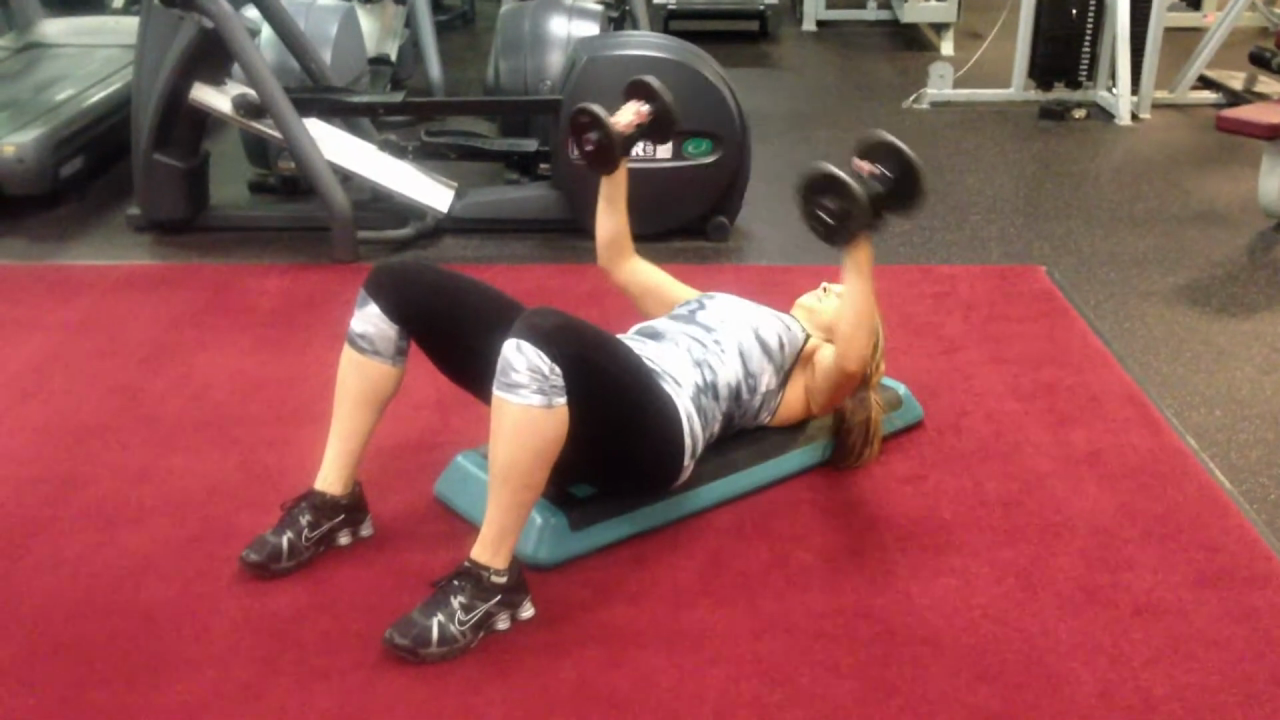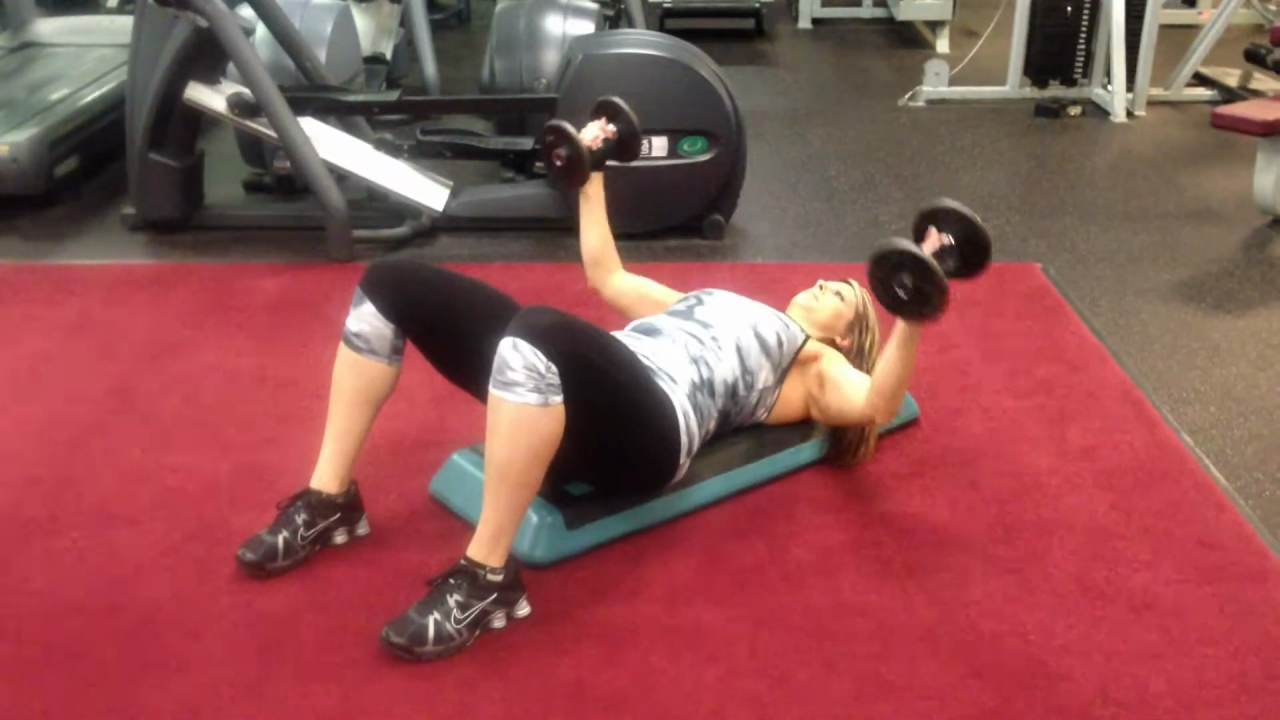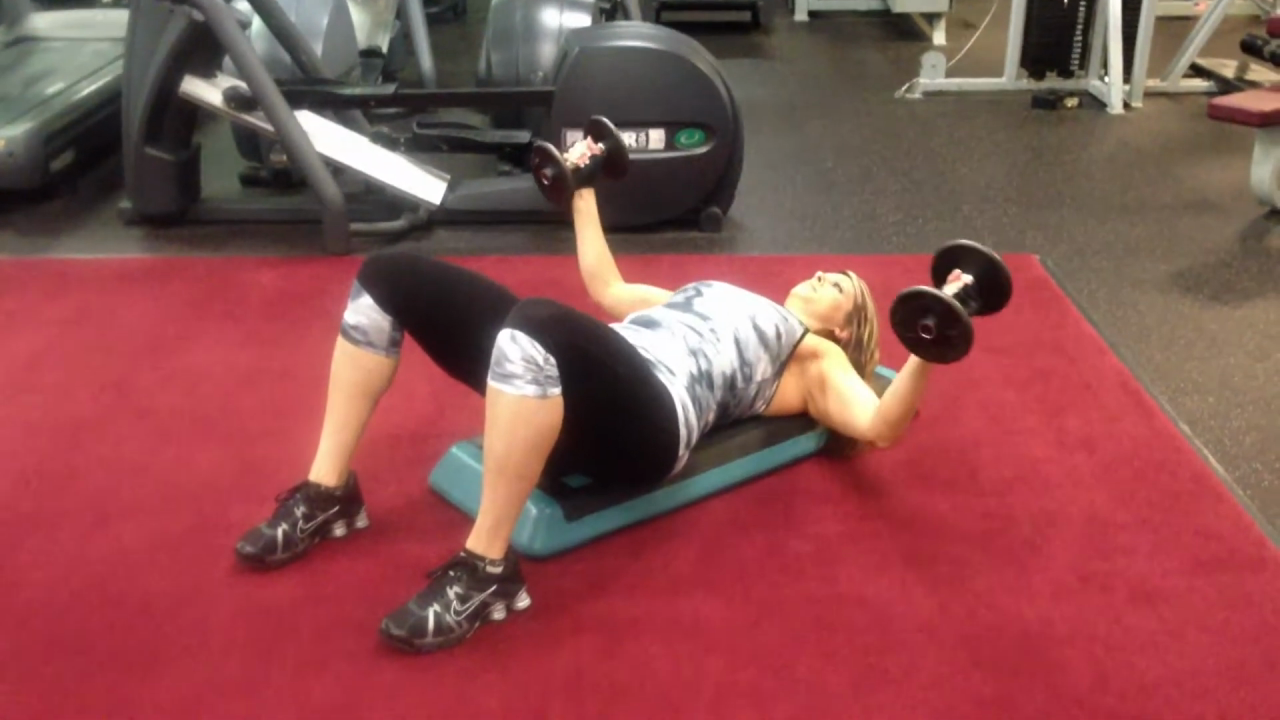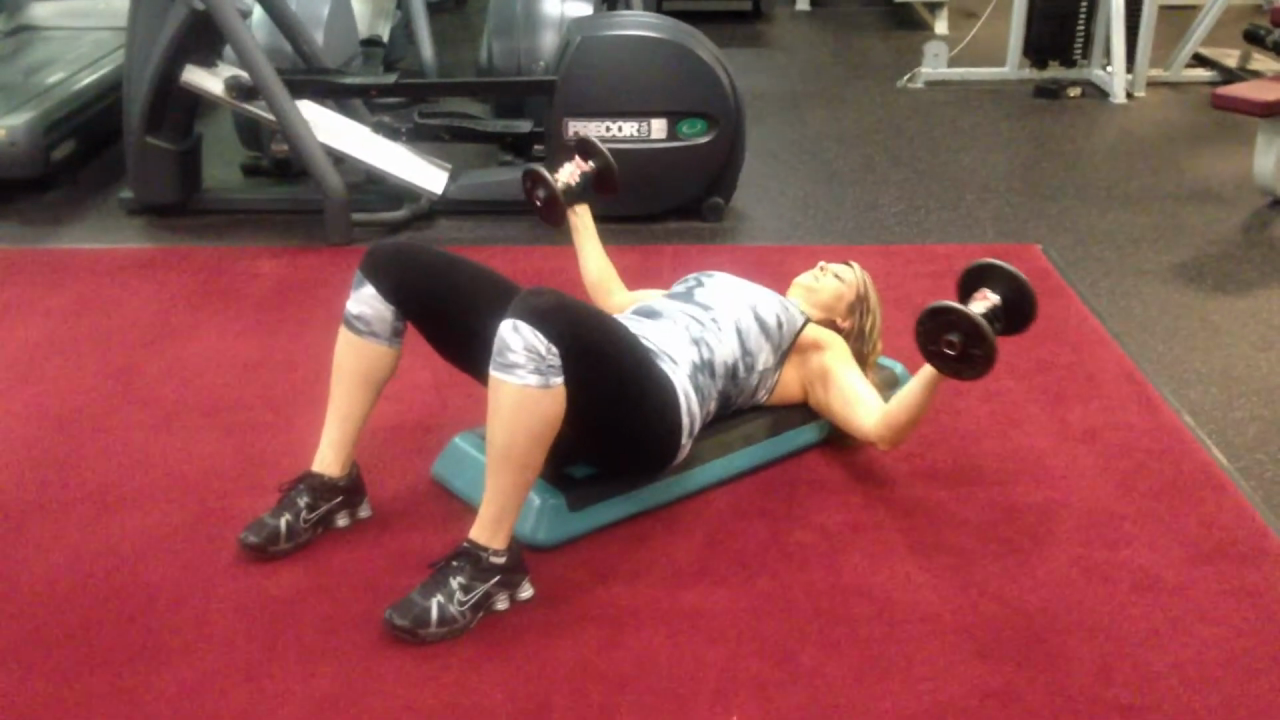
dt=0.3s
person 1, frame 1
left shoulder: (812, 368)
right shoulder: (714, 307)
left elbow: (854, 361)
right elbow: (618, 259)
left wrist: (859, 235)
right wrist: (617, 157)
left hip: (656, 428)
right hip: (584, 389)
left knee: (543, 331)
right knee: (397, 283)
left ankle: (491, 579)
right ankle: (334, 501)
person 1, frame 2
left shoulder: (815, 366)
right shoulder: (709, 302)
left elbow: (873, 404)
right elbow: (607, 276)
left wrist: (909, 310)
right wrist: (592, 174)
left hip: (651, 424)
right hip: (567, 385)
left knee: (537, 329)
right knee: (392, 281)
left ankle: (486, 578)
right ankle: (328, 500)
person 1, frame 3
left shoulder: (815, 359)
right shoulder: (719, 297)
left elbow: (878, 426)
right elbow: (605, 289)
right wrist: (582, 189)
left hip: (650, 416)
right hip: (581, 380)
left knee: (537, 322)
right knee: (390, 275)
left ankle: (486, 570)
right ankle: (328, 493)
person 1, frame 4
left shoulder: (817, 349)
right shoulder: (726, 290)
left elbow: (879, 427)
right elbow: (612, 299)
right wrist: (576, 208)
left hip: (654, 405)
right hip: (580, 372)
left knee: (537, 312)
right knee: (391, 264)
left ankle: (489, 561)
right ankle: (330, 483)
